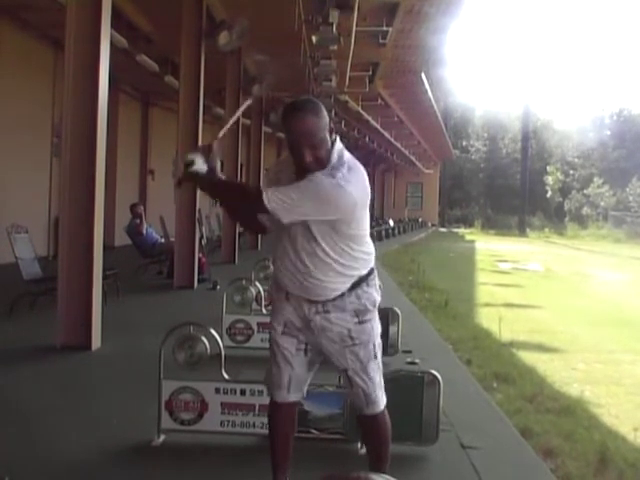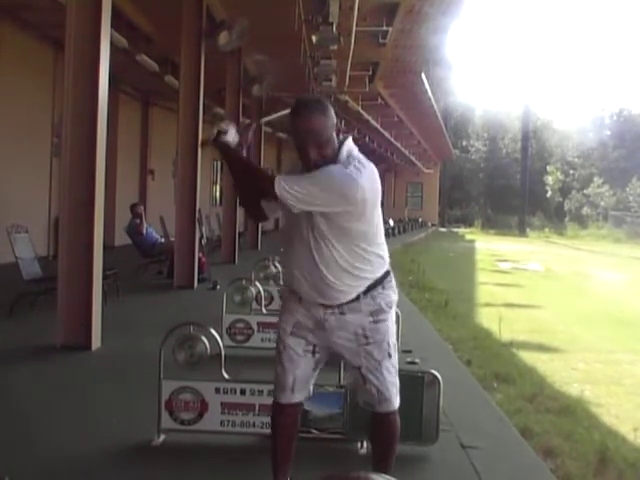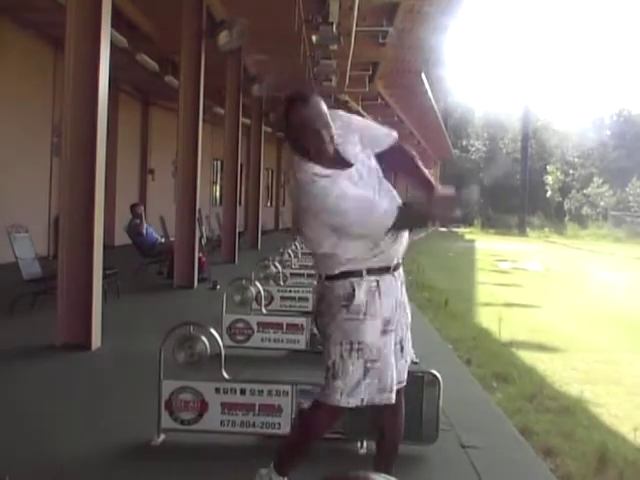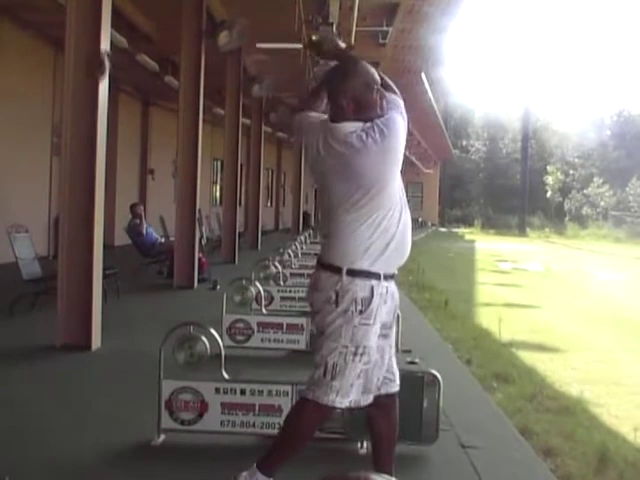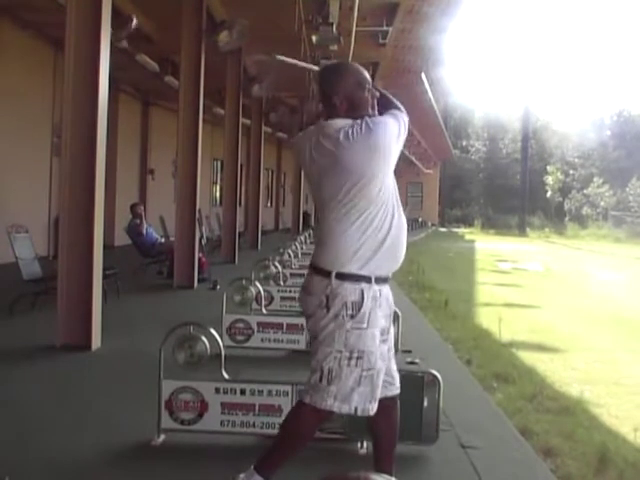
dt=0.3s
person 1, frame 1
left shoulder: (342, 183)
right shoulder: (296, 168)
left elbow: (255, 203)
right elbow: (260, 221)
left wrist: (203, 178)
right wrist: (213, 175)
left hip: (347, 304)
right hip: (291, 300)
left knee: (370, 402)
right knee: (283, 396)
person 1, frame 2
left shoulder: (353, 176)
right shoulder: (304, 172)
left elbow: (266, 188)
left wrist: (226, 148)
left hip: (363, 306)
right hip: (304, 304)
left knee: (384, 404)
right knee: (287, 397)
person 1, frame 3
left shoulder: (343, 127)
right shoulder: (314, 188)
left elbow: (392, 144)
right elbow: (397, 218)
left wrist: (427, 183)
right wrist: (435, 204)
left hip: (386, 279)
right hip: (355, 293)
left knee: (392, 389)
right knee: (340, 397)
person 1, frame 4
left shoulder: (319, 134)
right shoulder: (384, 136)
left elbow: (308, 107)
right elbow: (394, 95)
left wrist: (336, 70)
right wrist: (344, 56)
left hip: (372, 286)
right hip: (354, 287)
left knee: (384, 386)
right knee: (326, 393)
person 1, frame 5
left shoulder: (313, 141)
right shoulder: (374, 136)
right elbow: (400, 112)
right wrist: (361, 86)
left hip: (366, 290)
right hip: (347, 292)
left knee: (385, 390)
right knee: (325, 398)
